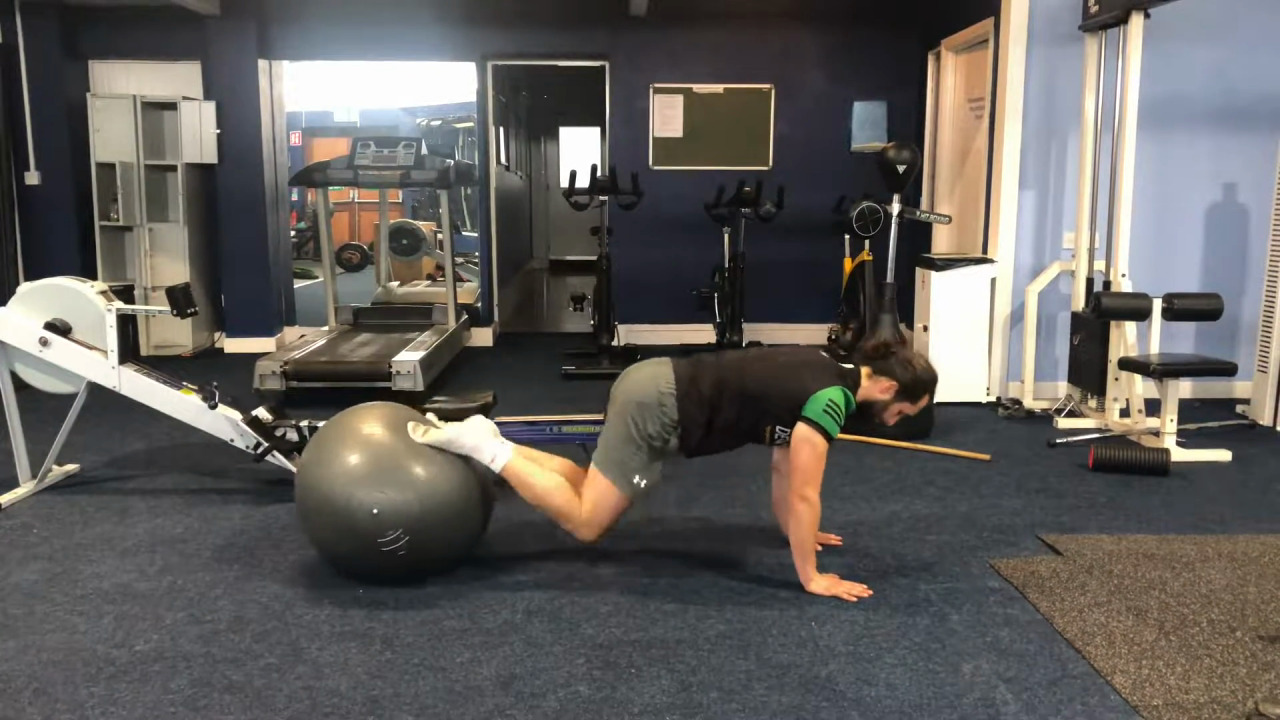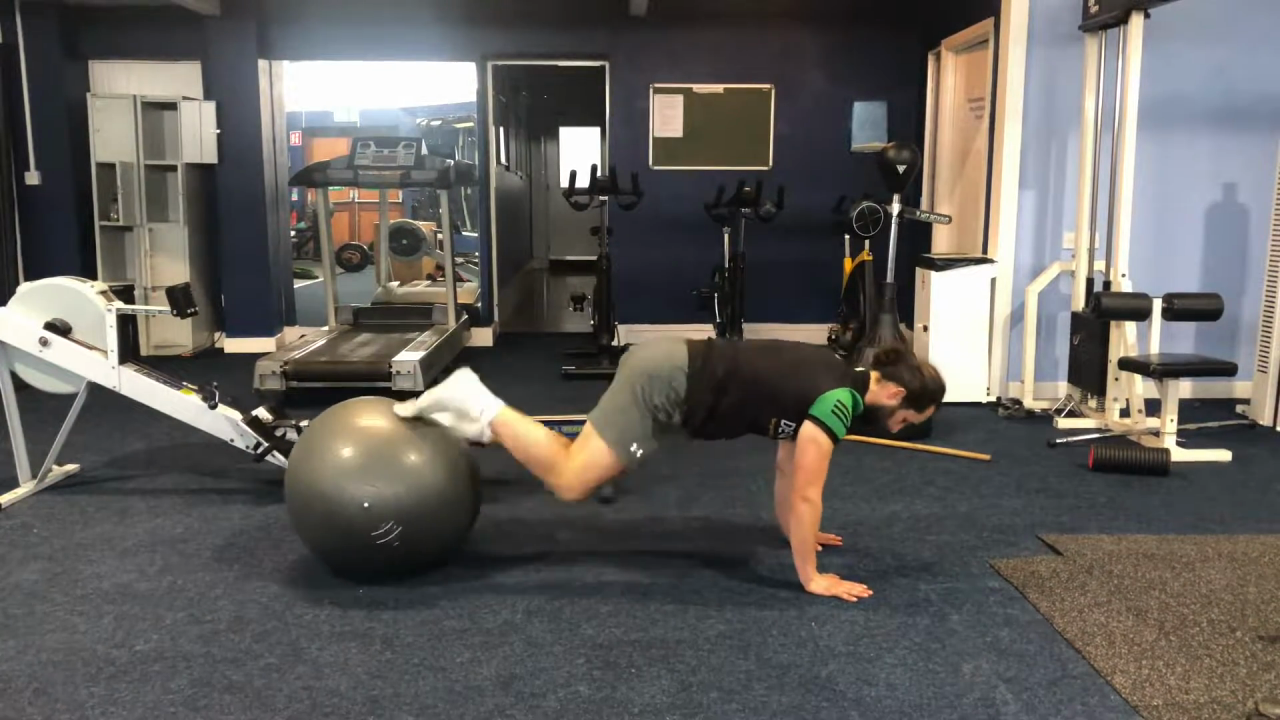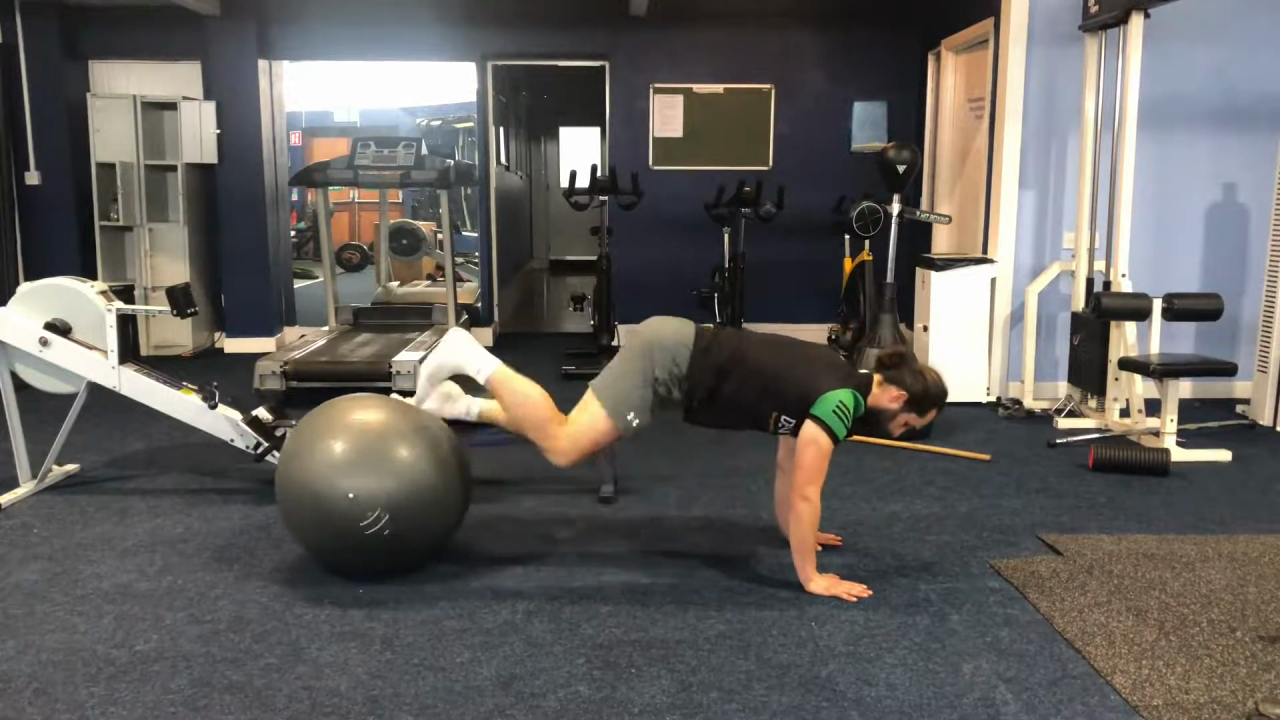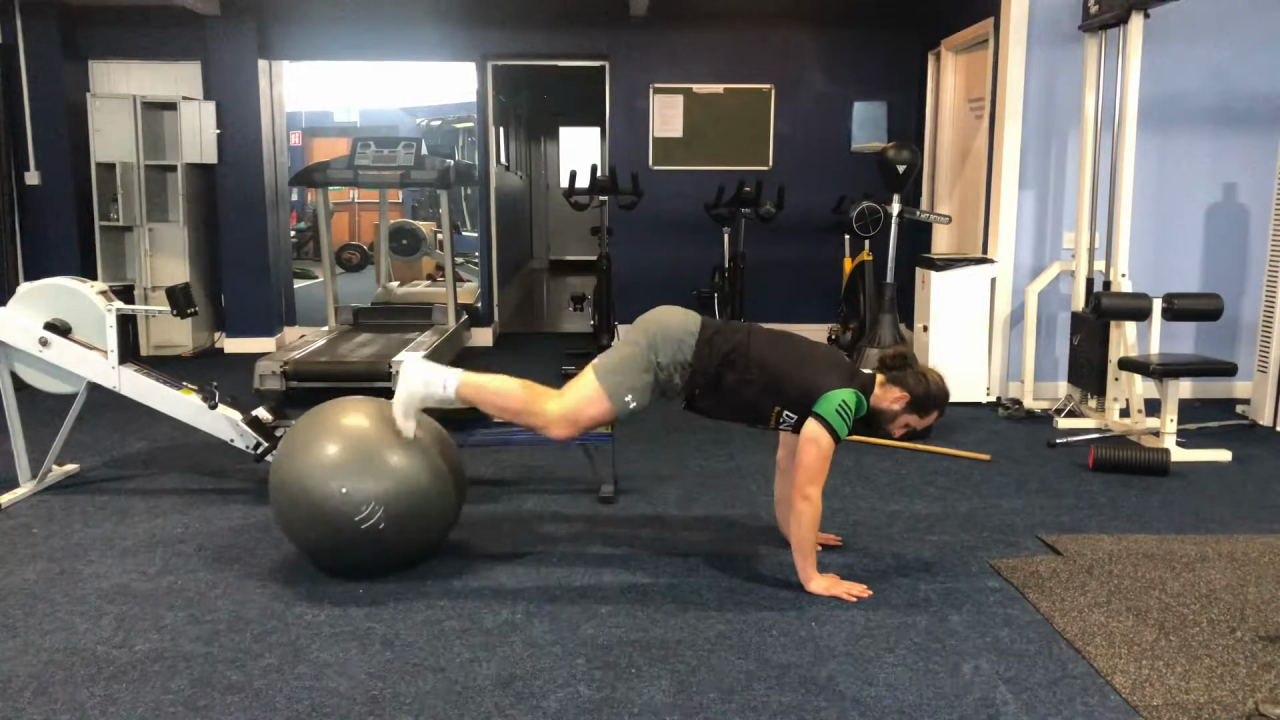
dt=0.1s
person 1, frame 1
left shoulder: (824, 370)
right shoulder: (831, 399)
left elbow: (783, 468)
right elbow: (804, 494)
left wrist: (797, 533)
right wrist: (811, 576)
left hip: (652, 383)
right hip: (657, 406)
left knee: (591, 493)
right knee: (585, 521)
left ankle: (485, 439)
right ankle: (484, 445)
person 1, frame 2
left shoulder: (837, 378)
right shoulder: (840, 401)
left elbow: (787, 466)
right elbow: (806, 493)
left wrist: (794, 534)
right wrist: (811, 576)
left hip: (667, 363)
right hip: (663, 381)
left knee: (580, 465)
right knee: (568, 481)
left ankle: (473, 419)
right ankle: (473, 399)
person 1, frame 3
left shoulder: (832, 381)
right shoulder: (840, 401)
left elbow: (785, 465)
right elbow: (805, 492)
left wrist: (794, 532)
right wrist: (811, 577)
left hip: (671, 343)
right hip: (669, 357)
left knee: (569, 434)
right knee: (563, 446)
left ankle: (462, 401)
right ankle: (471, 357)
person 1, frame 4
left shoulder: (833, 383)
right shoulder: (842, 400)
left elbow: (787, 467)
right elbow: (806, 491)
left wrist: (793, 533)
right wrist: (811, 577)
left hip: (677, 334)
right hip: (674, 346)
left knee: (558, 408)
right knee: (555, 422)
left ankle: (444, 377)
right ankle: (436, 384)
